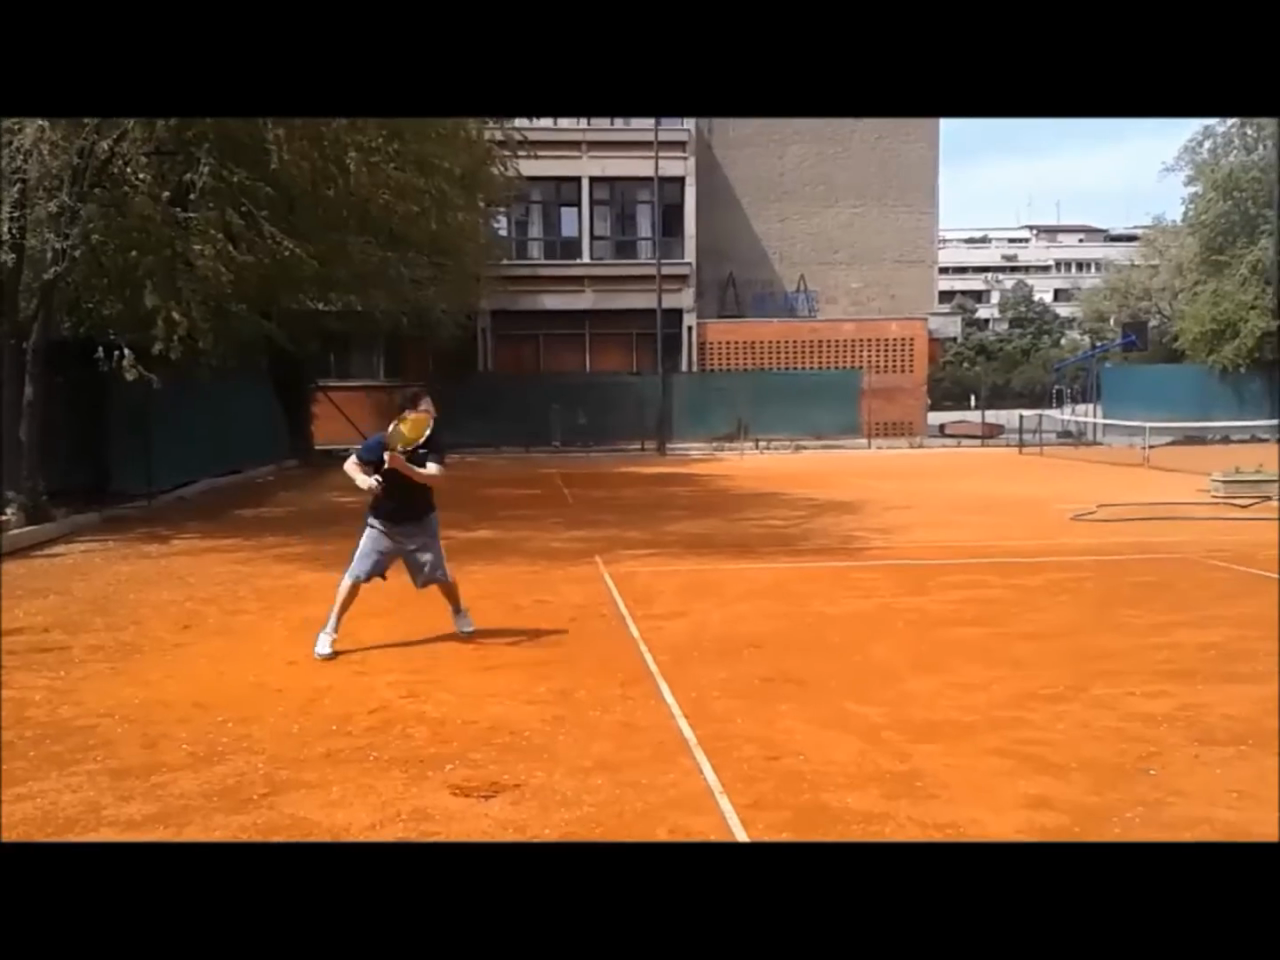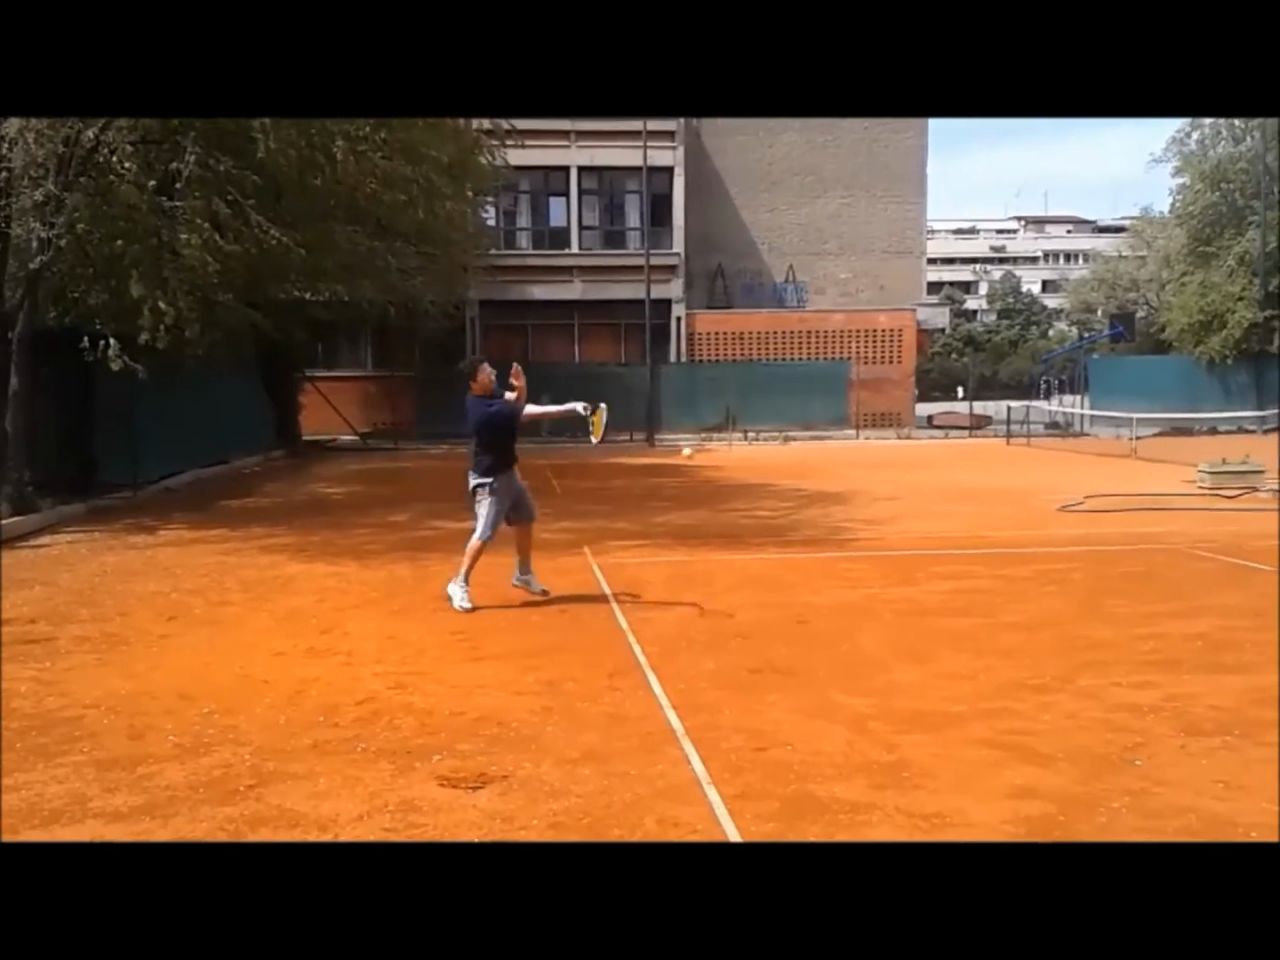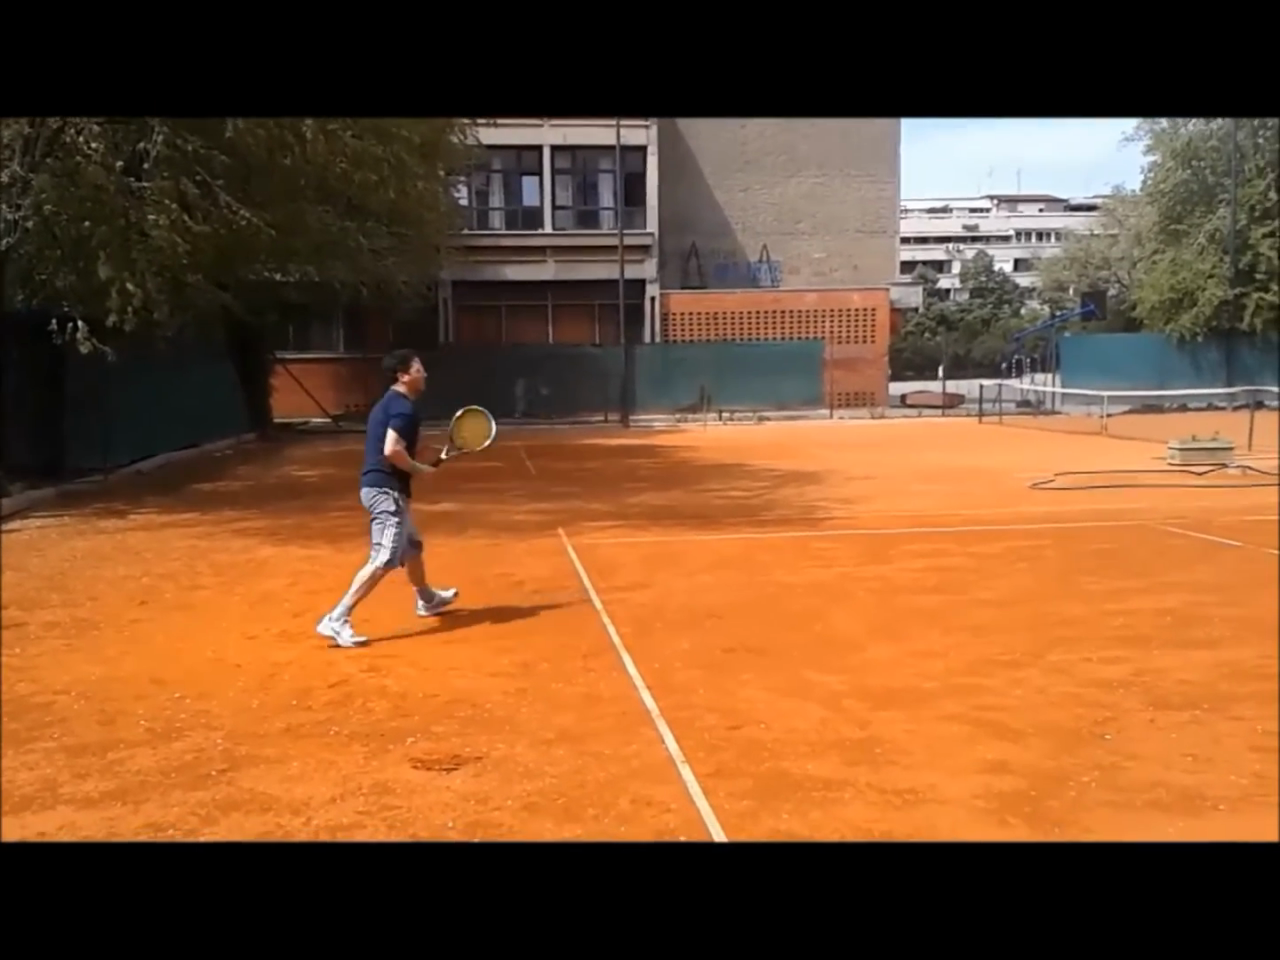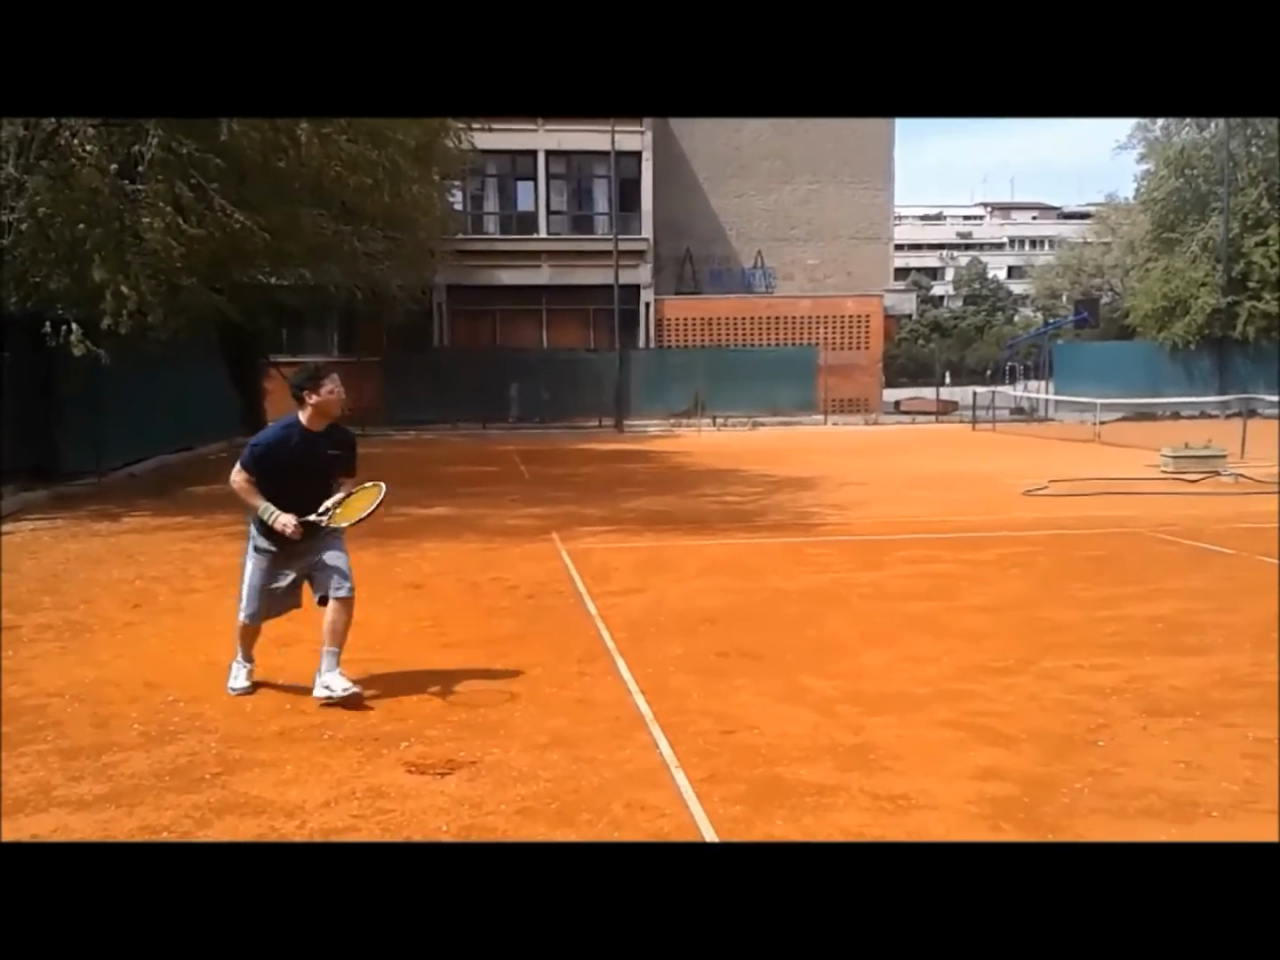
dt=1s
person 1, frame 1
left shoulder: (432, 442)
right shoulder: (381, 442)
left elbow: (434, 477)
right elbow: (350, 464)
left wrist: (404, 466)
right wrist: (363, 480)
left hip: (421, 522)
right hip: (382, 522)
left knee: (439, 575)
right knee: (356, 576)
left ankle: (459, 613)
right ankle: (330, 631)
person 1, frame 2
left shoulder: (489, 395)
right shoulder: (491, 411)
left elbow: (517, 406)
right elbow: (531, 413)
left wrist: (520, 387)
right wrist: (570, 408)
left hip: (506, 473)
right hip: (488, 479)
left knee: (525, 521)
right knee: (484, 534)
left ankle: (524, 573)
right ankle: (459, 585)
person 1, frame 3
left shoulder: (389, 403)
right shoulder: (403, 408)
right elbow: (392, 451)
left wrist: (414, 466)
right wrist: (420, 469)
left hip: (378, 486)
right hip: (385, 489)
left knee: (411, 545)
right knee: (386, 556)
left ankle: (428, 599)
right ankle: (336, 620)
person 1, frame 4
left shoulder: (342, 439)
right shoulder: (273, 438)
left elbow: (346, 488)
right elbow: (238, 480)
left wrist: (336, 501)
right wrist: (274, 516)
left hip: (319, 533)
right hip: (271, 536)
left knee: (342, 593)
right knee: (252, 611)
left ankle: (329, 675)
right ankle: (243, 664)
